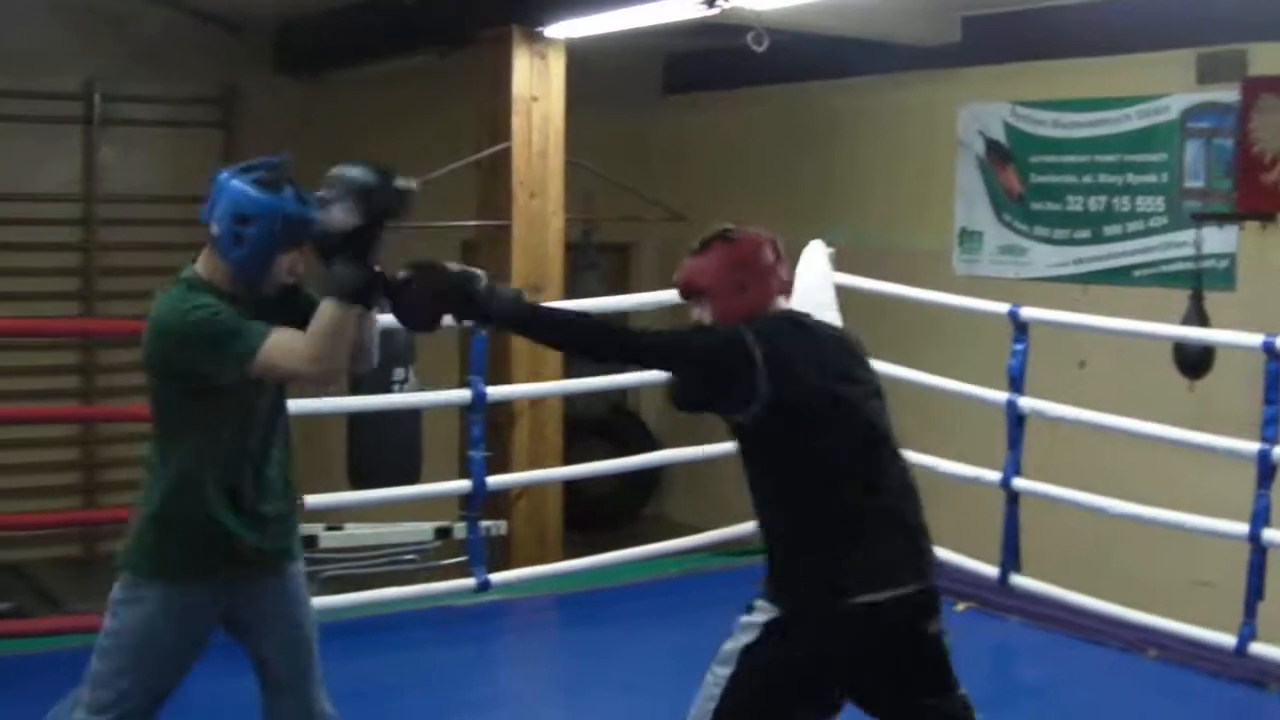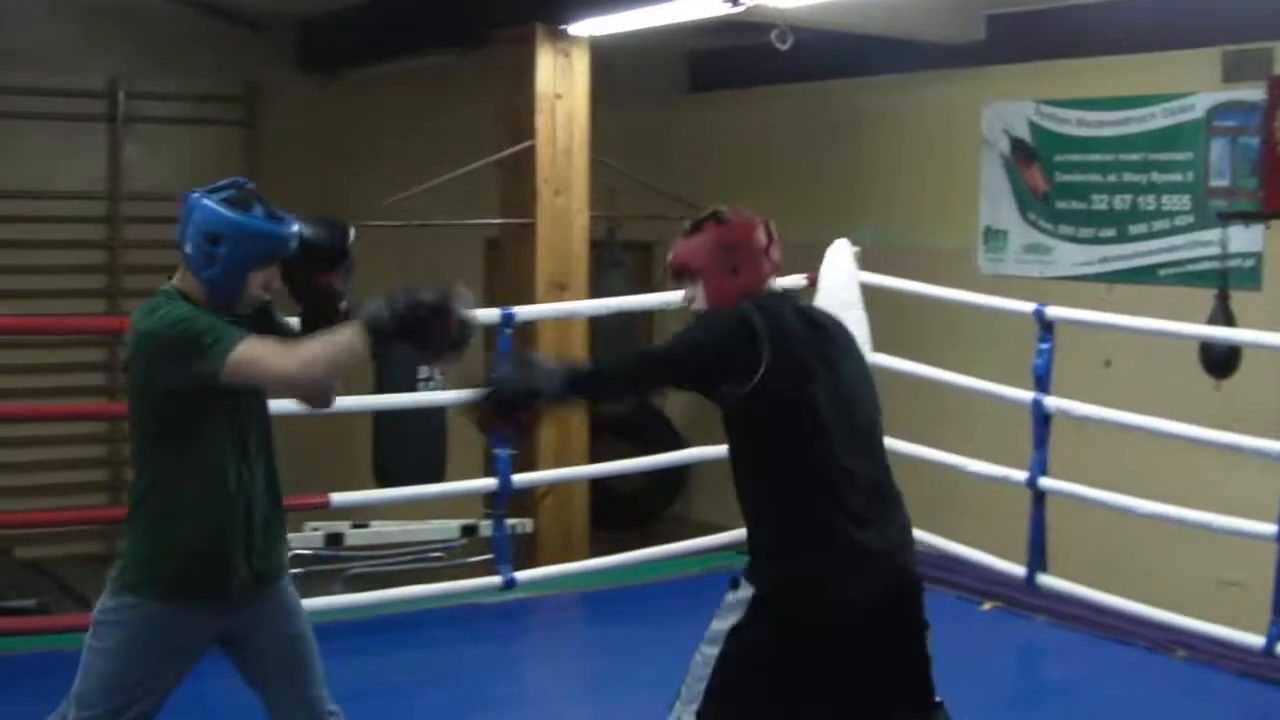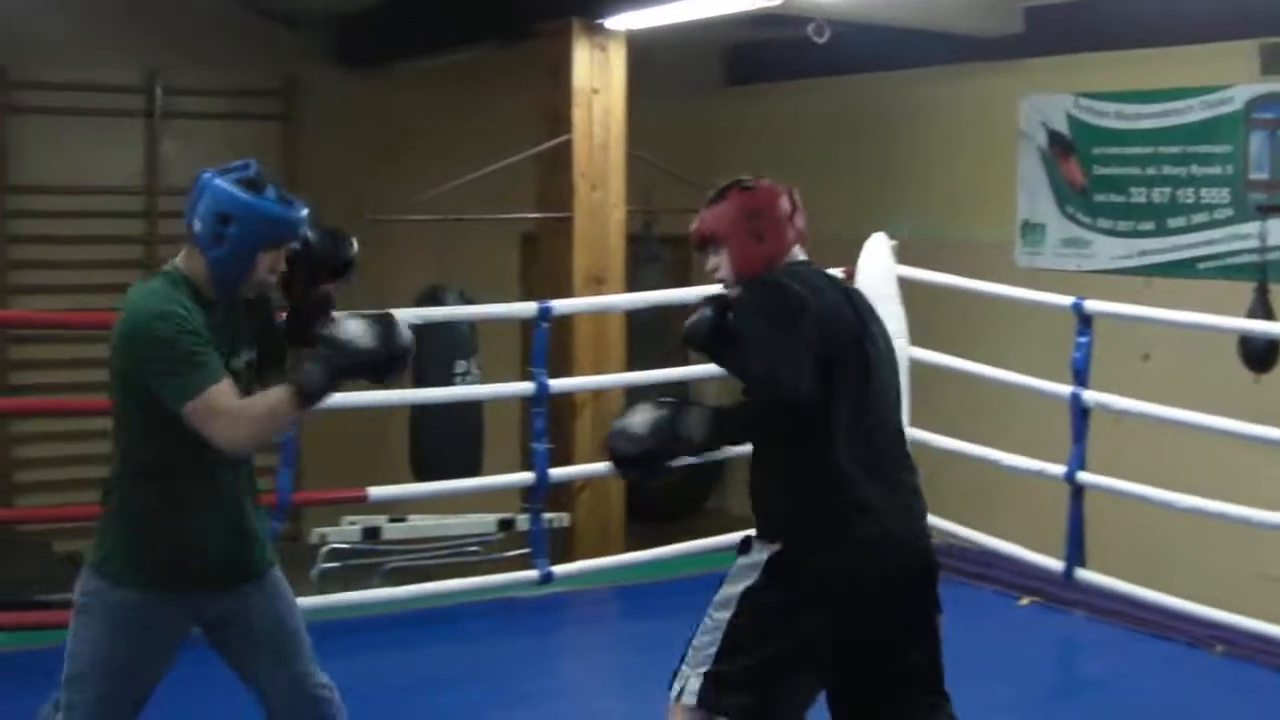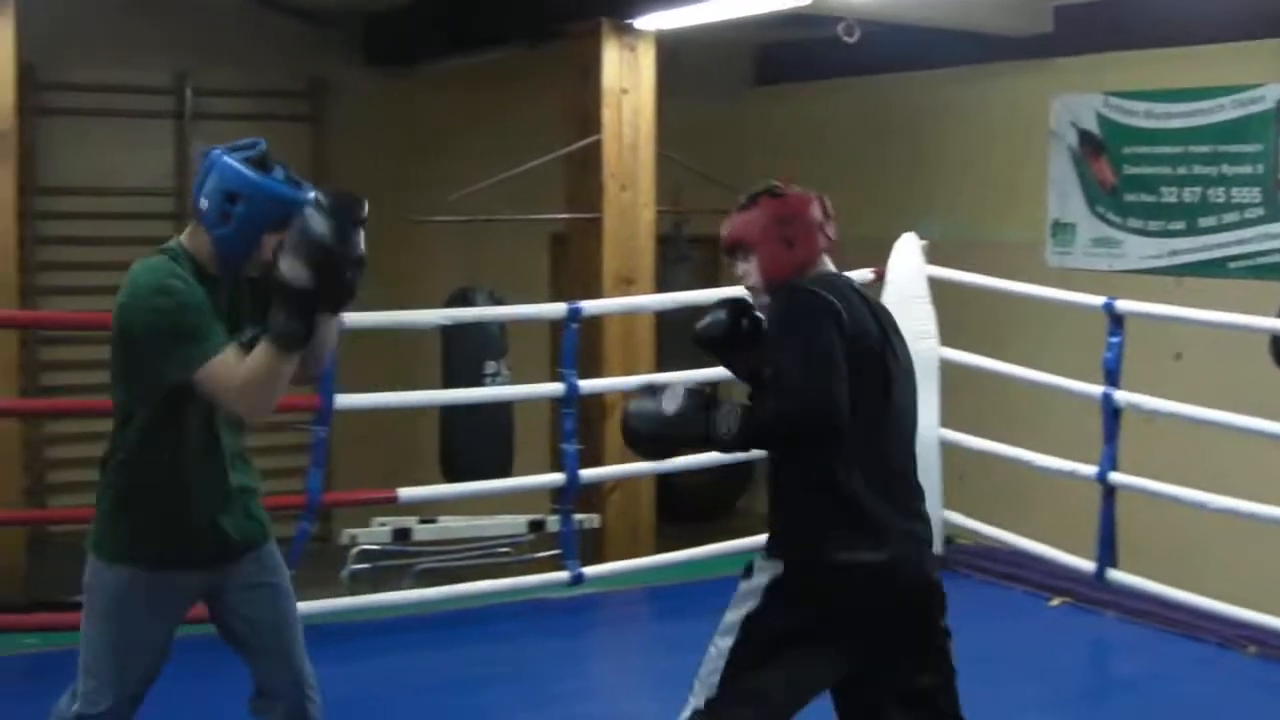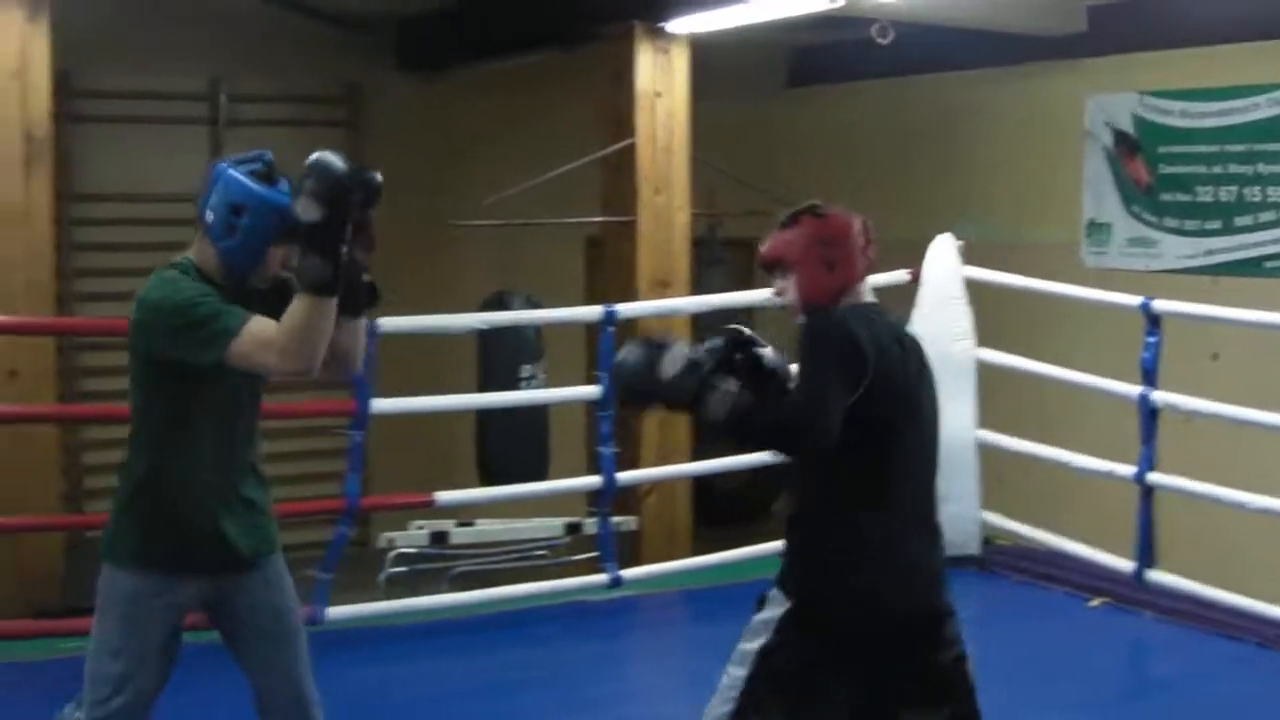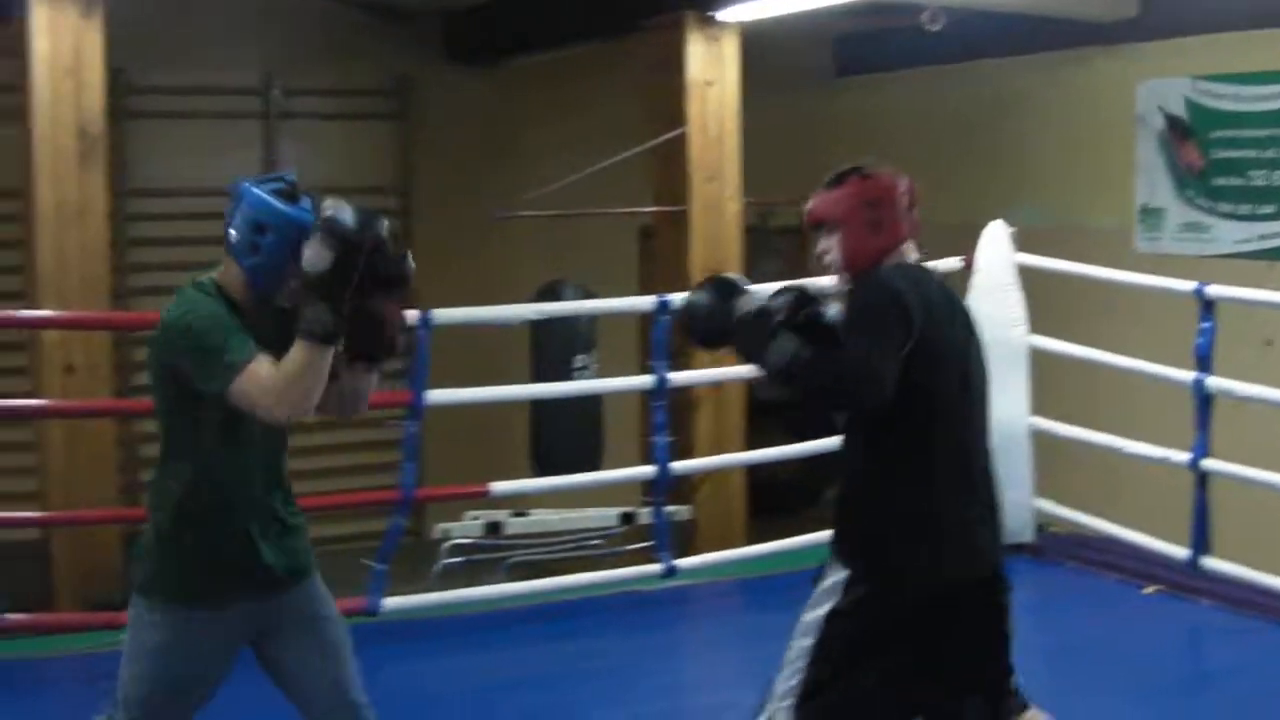
dt=0.1s
person 1, frame 1
left shoulder: (267, 293)
right shoulder: (184, 314)
left elbow: (355, 358)
right elbow: (312, 363)
left wrist: (360, 256)
right wrist: (348, 264)
left hip: (263, 550)
right hip: (177, 556)
person 1, frame 2
left shoulder: (243, 312)
right shoulder: (166, 327)
left elbow: (317, 392)
right elbow: (287, 370)
left wrist: (321, 298)
right wrist: (384, 321)
left hip: (251, 568)
right hip: (162, 580)
person 1, frame 3
left shoulder: (240, 301)
right shoulder: (158, 316)
left elbow: (273, 390)
right elbow: (235, 430)
left wrist: (325, 332)
right wrist: (328, 367)
left hip: (236, 555)
right hip: (141, 569)
person 1, frame 4
left shoulder: (243, 277)
right shoulder: (159, 289)
left elbow: (309, 367)
right elbow: (250, 399)
left wrist: (328, 284)
right wrist: (298, 299)
left hip: (233, 528)
right hip: (143, 541)
person 1, frame 5
left shoulder: (252, 286)
right shoulder: (171, 297)
left elbow: (345, 362)
right elbow: (292, 357)
left wrist: (341, 257)
right wrist: (319, 248)
left hip: (241, 538)
right hip: (153, 547)
person 1, frame 6
left shoulder: (279, 311)
right shoulder: (193, 319)
left elbow: (348, 403)
right elbow: (283, 402)
left wrist: (367, 309)
right wrist: (327, 298)
left hip: (277, 559)
right hip: (187, 573)
person 2, frame 1
left shoulder: (745, 347)
right shoulder: (838, 346)
left elbow: (617, 344)
left wrist: (480, 298)
right wrist: (722, 397)
left hip: (819, 593)
person 2, frame 2
left shoulder: (746, 326)
right shoulder: (828, 332)
left elbow: (645, 372)
left wrist: (529, 387)
right wrist: (726, 383)
left hip: (802, 577)
right hip: (885, 562)
person 2, frame 3
left shoulder: (778, 294)
right shoulder: (849, 302)
left elbow: (784, 400)
left wrist: (681, 429)
right wrist: (739, 352)
left hip: (811, 542)
right hip: (896, 539)
person 2, frame 4
left shoulder: (805, 303)
right shoulder: (872, 313)
left elbow: (815, 412)
left wrist: (709, 420)
right wrist: (751, 361)
left hip: (820, 557)
right hip: (902, 558)
person 2, frame 5
left shoulder: (837, 333)
right shoulder: (898, 341)
left elbow: (808, 433)
left wrist: (701, 386)
right wrist: (768, 379)
left hip: (830, 590)
right hip: (912, 585)
person 2, frame 6
left shoulder: (882, 294)
right shoulder: (941, 301)
left elbow: (861, 390)
left wrist: (766, 337)
right wrist: (832, 330)
left hip: (891, 556)
right hip: (969, 552)
